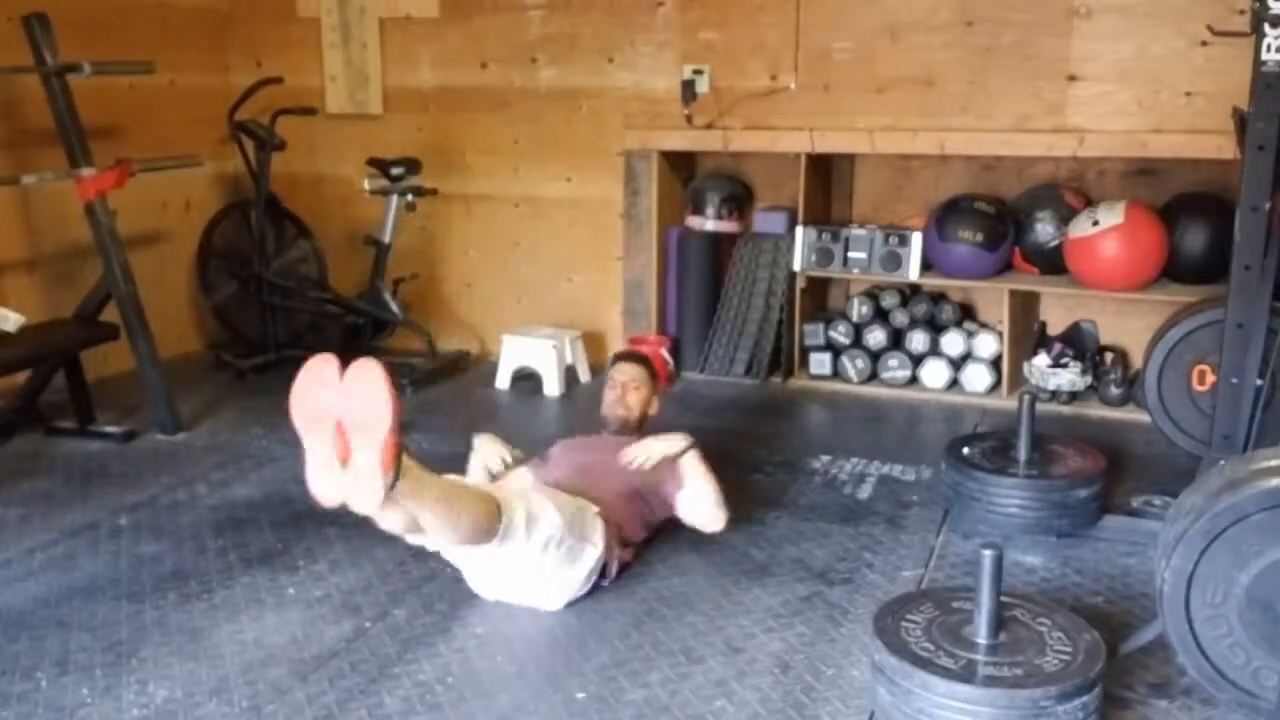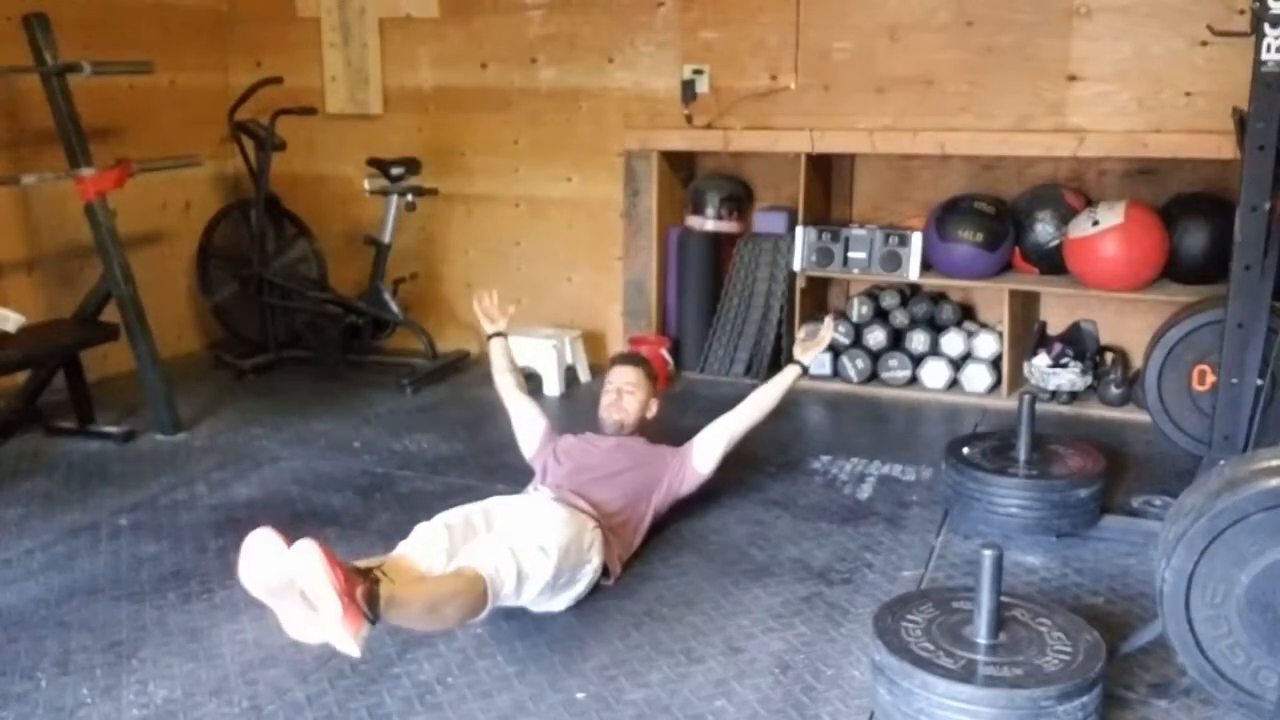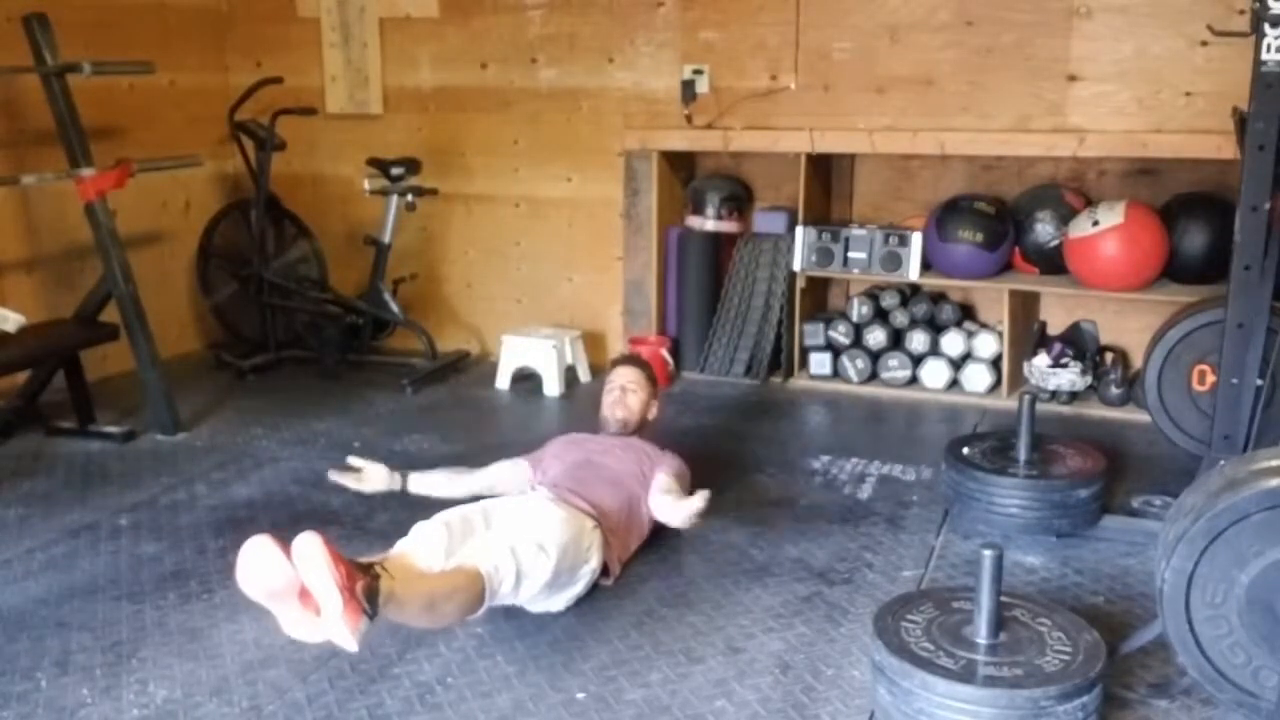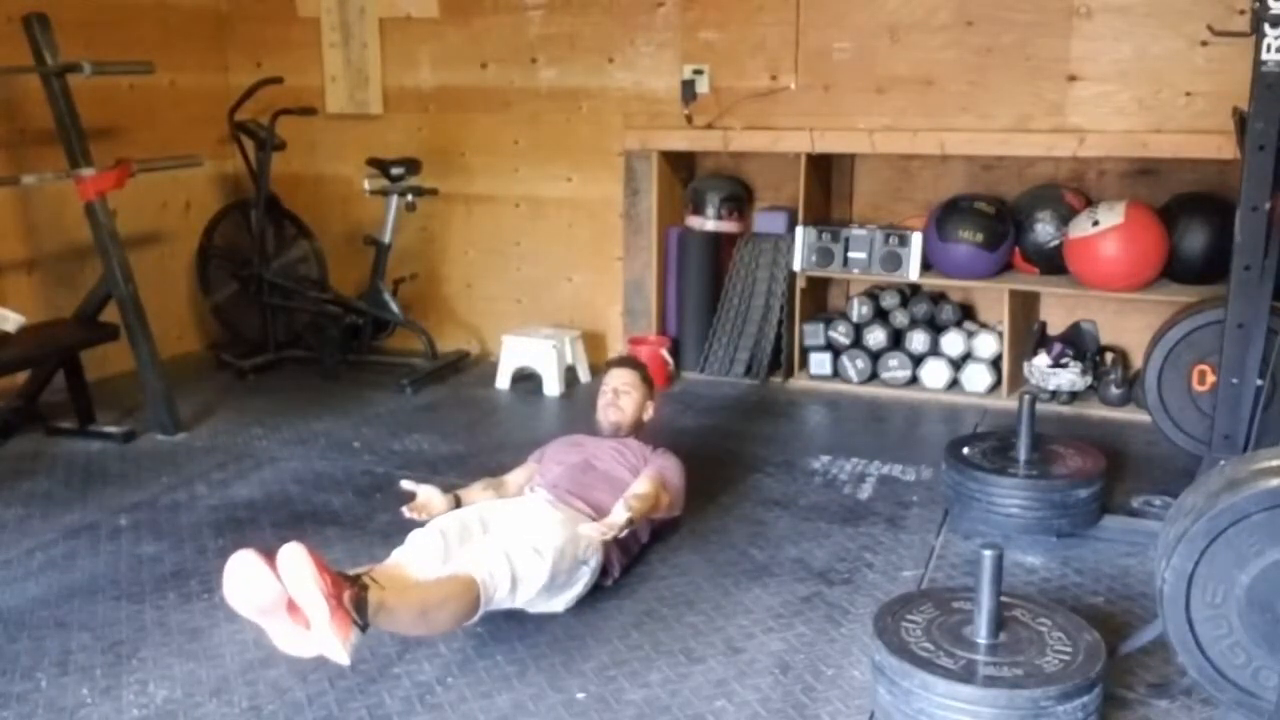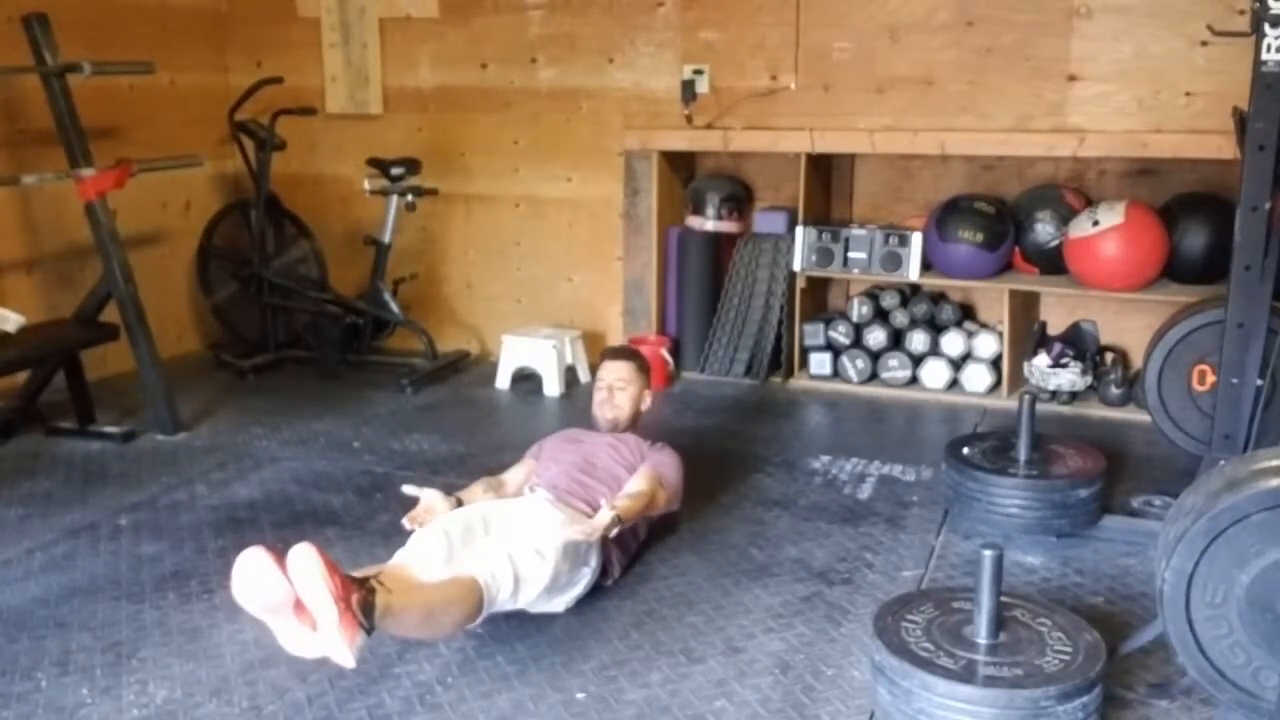
dt=1s
person 1, frame 1
left shoulder: (657, 472)
right shoulder: (566, 450)
left elbow: (713, 518)
left wrist: (681, 450)
right wrist: (490, 462)
left hip: (579, 537)
left knee: (484, 508)
left ankle: (382, 474)
right ankle: (368, 470)
person 1, frame 2
left shoulder: (667, 463)
right shoulder: (562, 446)
left elbow: (736, 421)
right elbow: (515, 396)
left wrist: (797, 365)
right wrist: (496, 335)
left hip: (573, 531)
right hip: (513, 508)
left knee: (481, 572)
right knee: (426, 546)
left ankle: (363, 605)
right ankle: (325, 600)
person 1, frame 3
left shoulder: (658, 460)
right shoulder: (564, 444)
left elbow: (668, 496)
right elbow: (486, 476)
left wrist: (678, 508)
right wrist: (399, 479)
left hip: (575, 529)
right hip: (510, 509)
left knee: (478, 572)
right knee: (423, 545)
left ankle: (364, 599)
right ankle: (321, 604)
person 1, frame 4
left shoulder: (660, 462)
right shoulder: (564, 444)
left elbow: (647, 497)
right elbow: (506, 484)
left wrist: (622, 518)
right wrist: (453, 500)
left hip: (572, 532)
right hip: (512, 511)
left knee: (474, 576)
right knee: (418, 557)
left ankle: (353, 610)
right ankle: (311, 614)
person 1, frame 5
left shoulder: (657, 457)
right shoulder: (560, 439)
left elbow: (641, 496)
right elbow: (504, 483)
left wrist: (610, 521)
right wrist: (454, 502)
left hip: (571, 533)
right hip: (510, 512)
left knee: (479, 579)
right knee: (422, 555)
left ankle: (361, 612)
right ankle: (318, 615)
